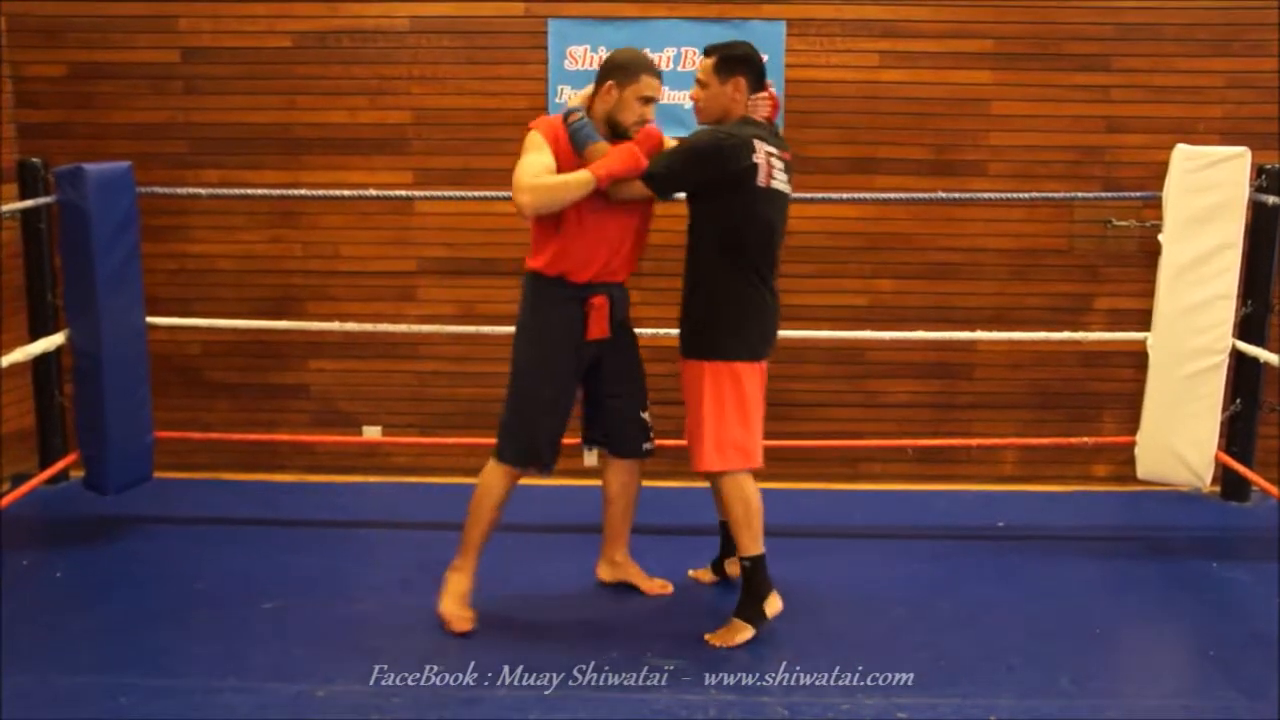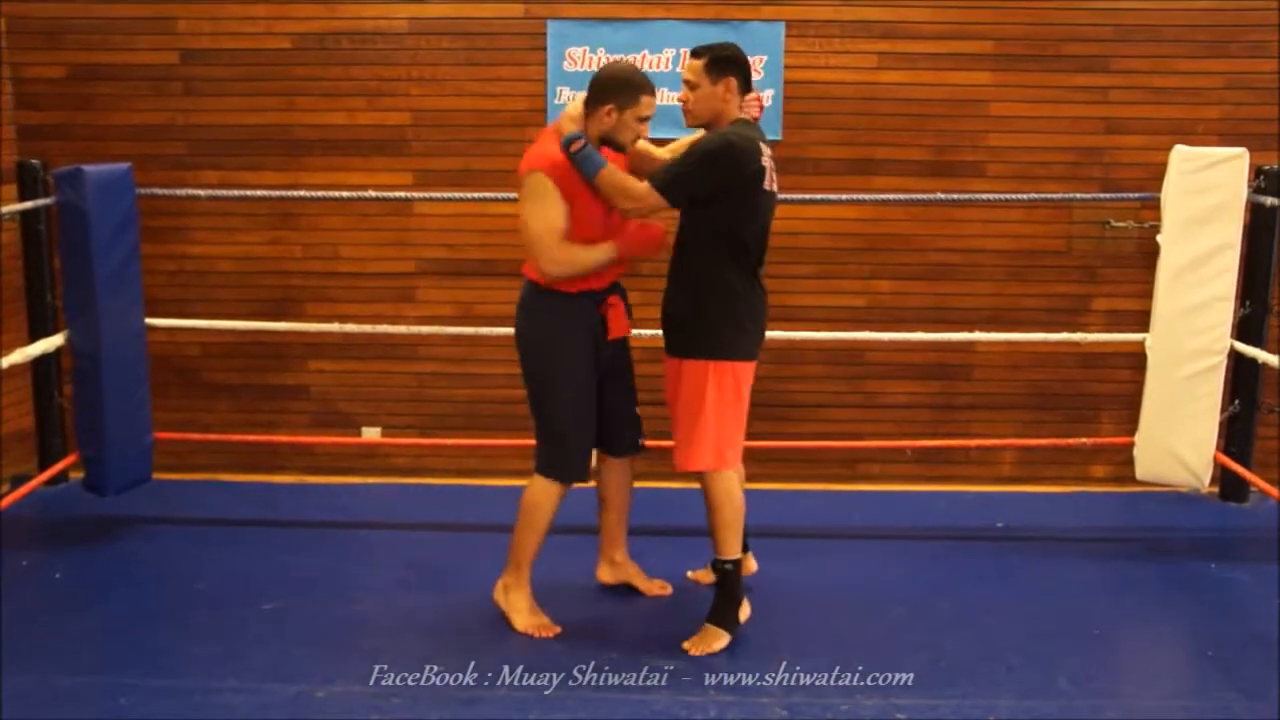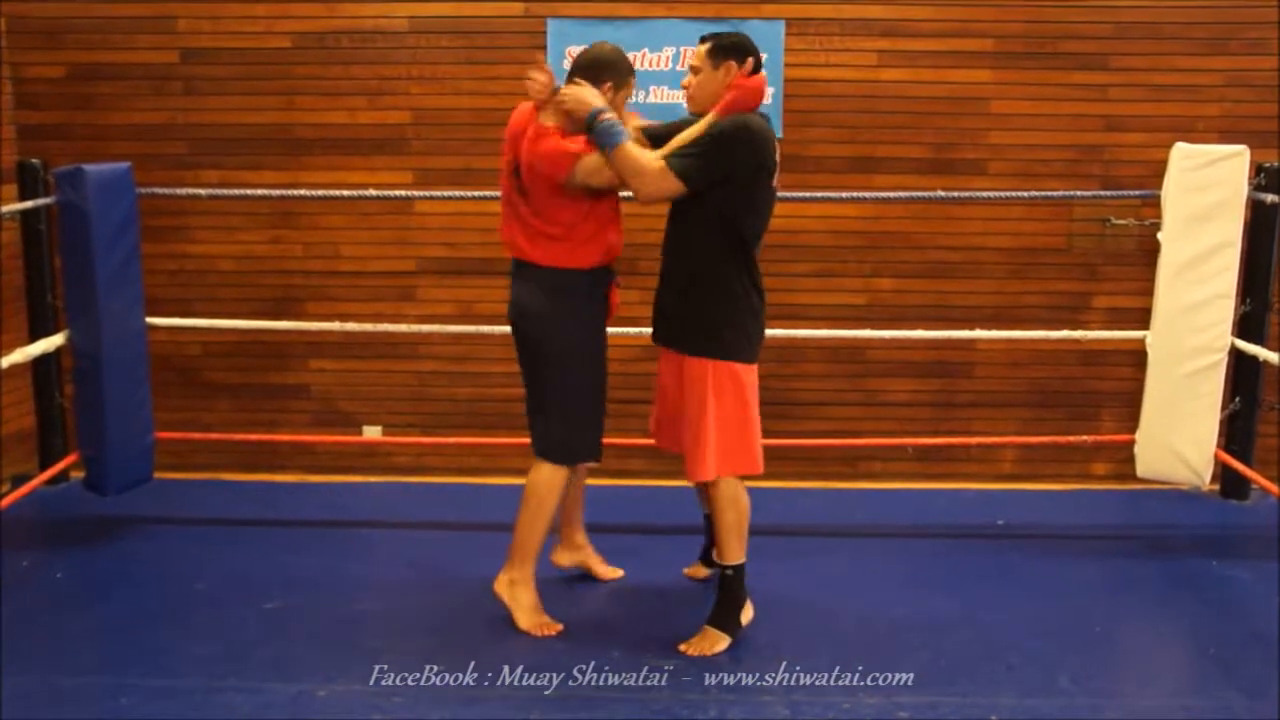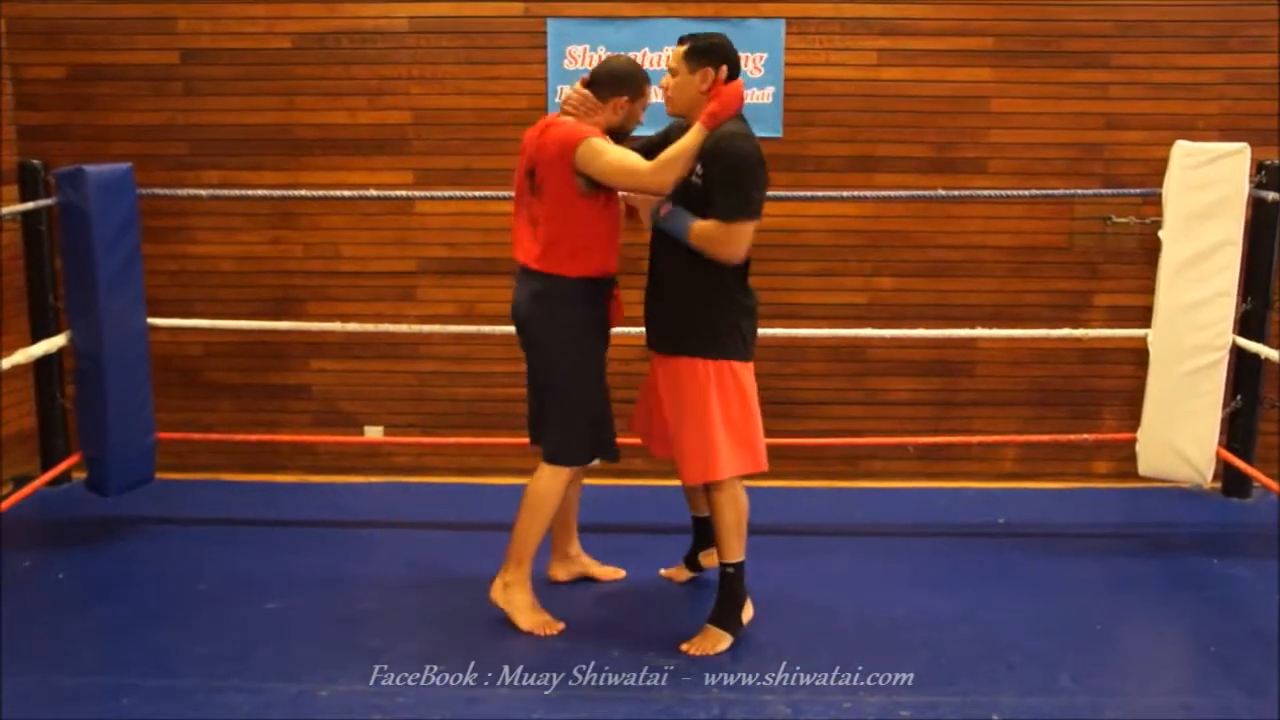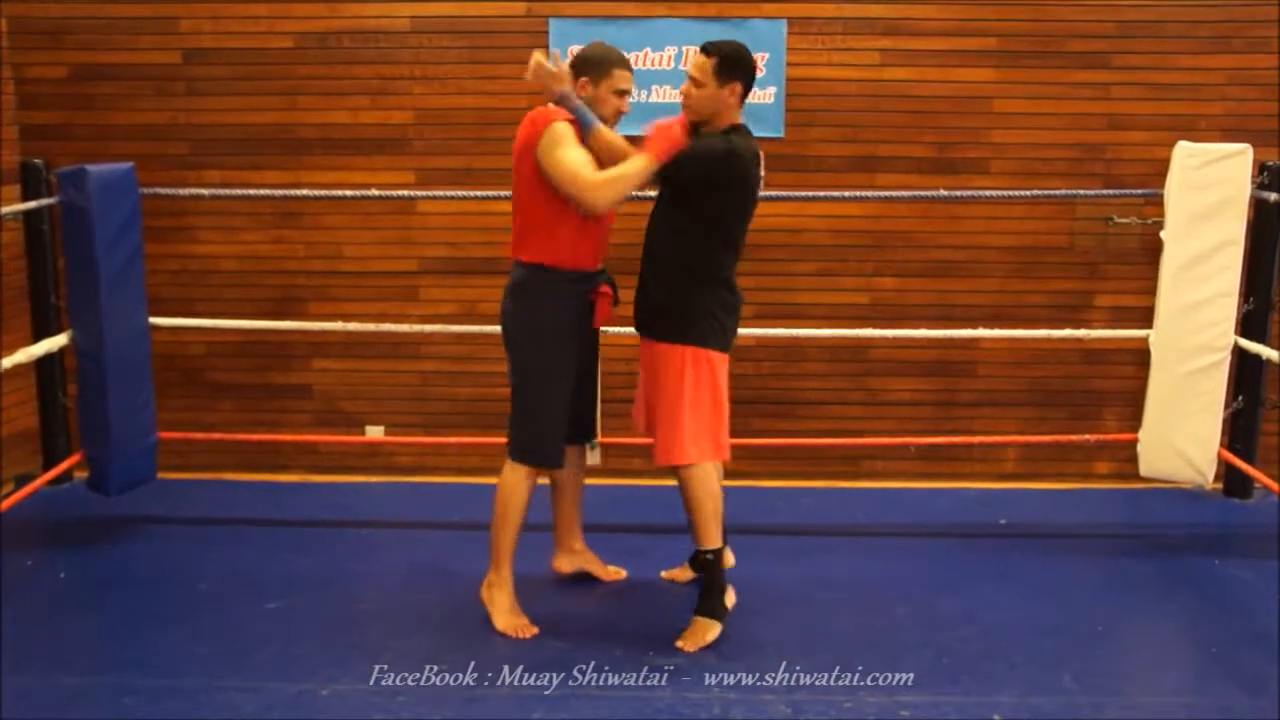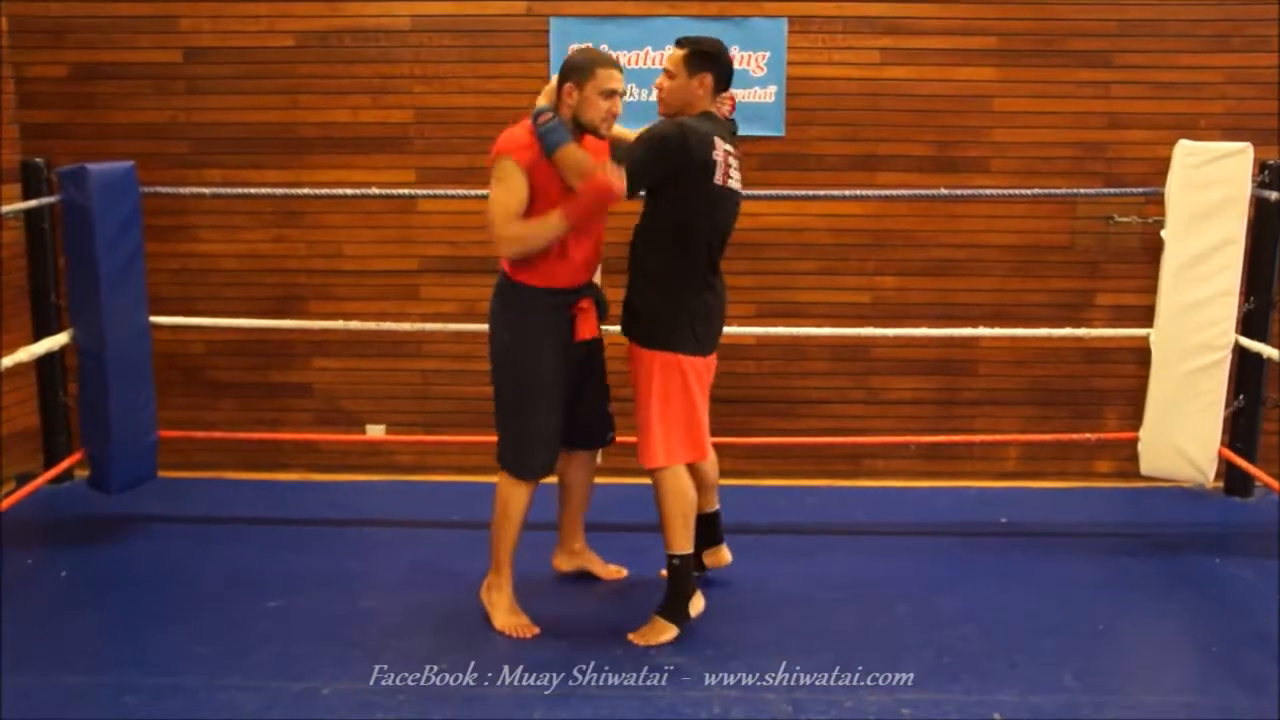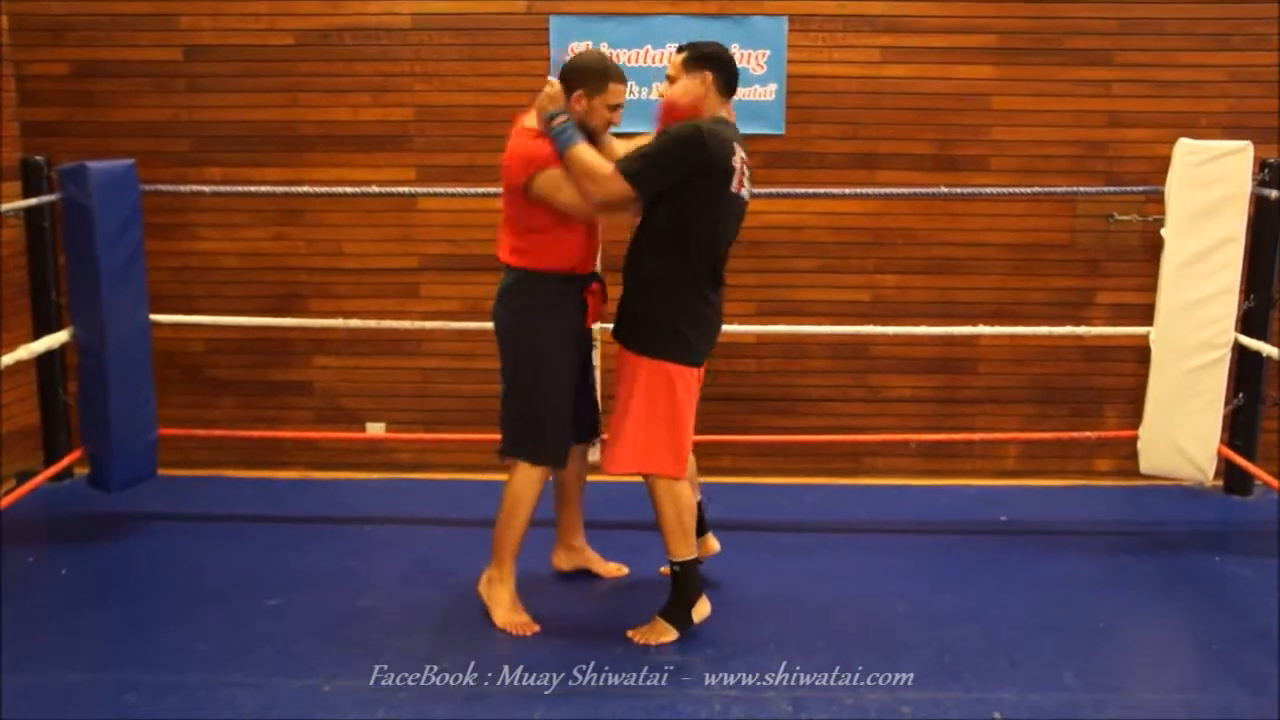
dt=0.3s
person 1, frame 1
left shoulder: (721, 147)
right shoulder: (767, 145)
left elbow: (623, 185)
left hip: (727, 329)
right hip: (738, 320)
left knee: (727, 457)
right knee: (714, 444)
left ankle: (759, 594)
right ankle: (730, 554)
person 1, frame 2
left shoulder: (726, 148)
right shoulder: (734, 144)
left elbow: (637, 201)
right elbow: (670, 183)
left wrist: (575, 143)
left hip: (720, 327)
right hip: (708, 320)
left knee: (713, 459)
right knee: (715, 452)
left ankle: (730, 602)
right ankle: (734, 553)
person 1, frame 3
left shoulder: (742, 133)
right shoulder: (713, 131)
left elbow: (650, 183)
right elbow: (647, 157)
left wrist: (598, 116)
right wrist: (582, 113)
left hip: (719, 325)
right hip: (691, 319)
left knee: (719, 461)
right knee: (698, 449)
left ankle: (733, 603)
right ankle: (719, 547)
person 1, frame 4
left shoulder: (734, 149)
right shoulder: (677, 134)
left elbow: (733, 247)
left wrist: (661, 205)
right wrist: (590, 121)
left hip: (713, 332)
right hip: (674, 327)
left knee: (718, 462)
right knee: (683, 448)
left ankle: (733, 601)
right ankle: (703, 546)
person 1, frame 5
left shoulder: (728, 156)
right shoulder: (699, 139)
left hip: (695, 324)
right hip: (674, 314)
left knee: (692, 450)
right knee: (681, 442)
left ankle: (714, 594)
right ankle: (712, 550)
person 1, frame 6
left shoulder: (678, 137)
right shoulder: (718, 139)
left elbow: (594, 180)
right elbow: (643, 157)
left hip: (671, 319)
right hip: (692, 310)
left knee: (667, 453)
right knee: (690, 439)
left ankle: (683, 593)
right ankle: (711, 543)
person 1, frame 7
left shoulder: (696, 140)
right shoulder: (723, 146)
left elbow: (603, 187)
left wrist: (557, 119)
left hip: (666, 324)
right hip: (681, 316)
left knee: (658, 461)
right knee: (669, 447)
left ankle: (687, 597)
right ankle: (696, 537)
person 2, frame 1
left shoulder: (642, 145)
right shoulder: (549, 134)
right elbow: (531, 199)
right wrist: (605, 169)
left hip: (610, 307)
right hip: (554, 305)
left knee: (629, 442)
right knee: (517, 451)
left ankle: (615, 560)
right ankle: (461, 571)
person 2, frame 2
left shoulder: (608, 145)
right shoulder: (548, 164)
right elbow: (549, 259)
right wrist: (625, 242)
left hip: (596, 313)
right hip: (556, 317)
left knee: (618, 442)
right knee: (561, 461)
left ankle: (615, 559)
right ankle: (514, 584)
person 2, frame 3
left shoulder: (531, 116)
right shoulder: (568, 154)
left hip: (542, 289)
right hip: (565, 298)
left knee: (575, 426)
right knee: (562, 444)
left ankle: (571, 541)
right ankle: (517, 577)
person 2, frame 4
left shoulder: (550, 130)
right shoulder: (579, 143)
right elbow: (656, 180)
right wrist: (707, 119)
left hip: (552, 295)
right hip: (564, 303)
left knee: (574, 436)
right knee: (565, 447)
left ankle: (566, 553)
right ankle: (512, 581)
person 2, frame 5
left shoulder: (573, 131)
right shoulder: (549, 128)
right elbow: (597, 195)
right wrist: (656, 150)
left hip: (573, 296)
right hip: (544, 298)
left knee: (572, 432)
right knee: (534, 446)
left ankle: (570, 547)
right ankle: (497, 581)
person 2, frame 6
left shoulder: (593, 141)
right shoulder: (519, 149)
right elbow: (504, 239)
right wrist: (580, 209)
left hip: (578, 308)
right hip: (529, 313)
left knee: (586, 436)
right knee: (528, 459)
left ankle: (572, 548)
right ankle: (498, 584)
person 2, frame 7
right shoulder: (538, 154)
left hip: (566, 299)
right hip: (539, 303)
left knee: (576, 432)
right knee: (540, 448)
left ankle: (571, 546)
right ankle: (499, 576)
